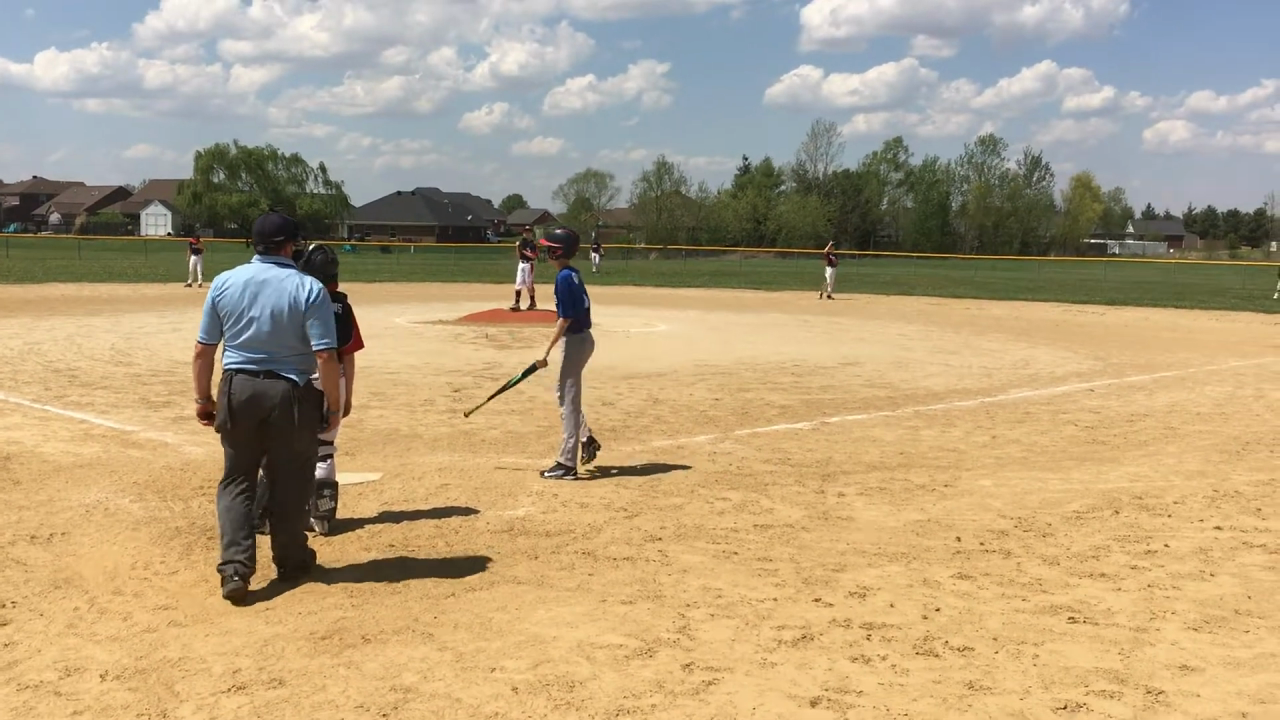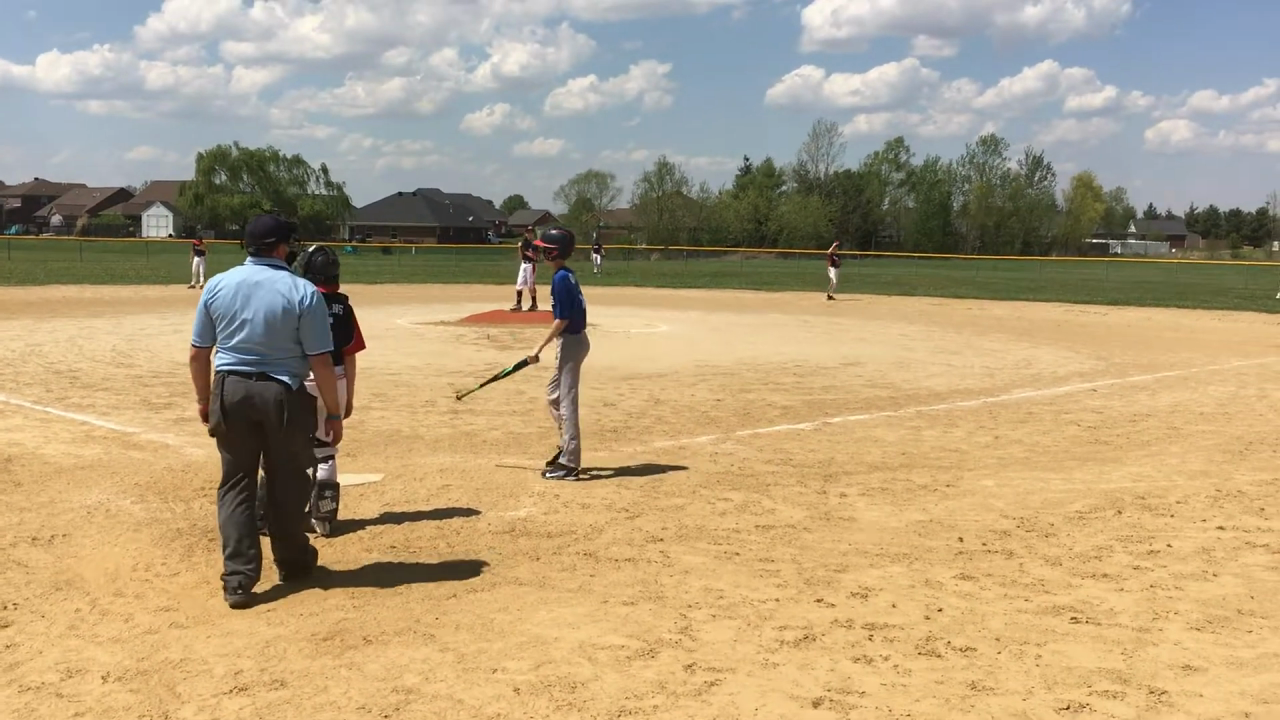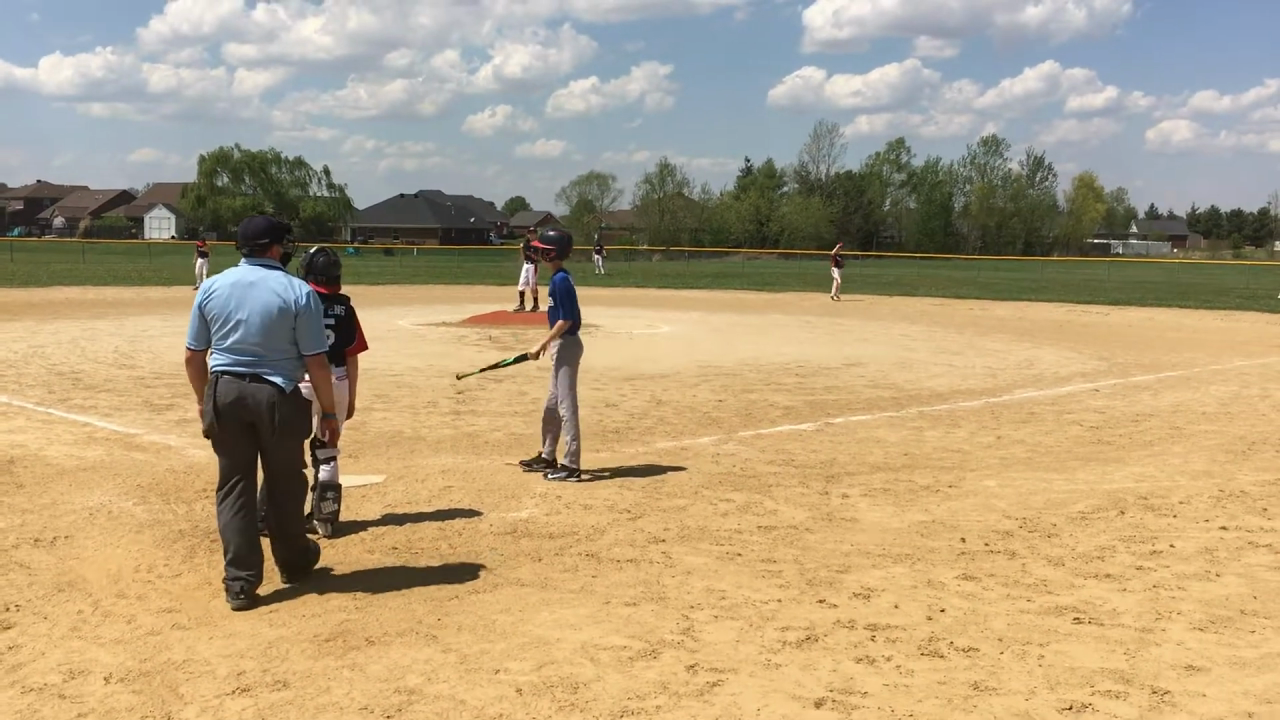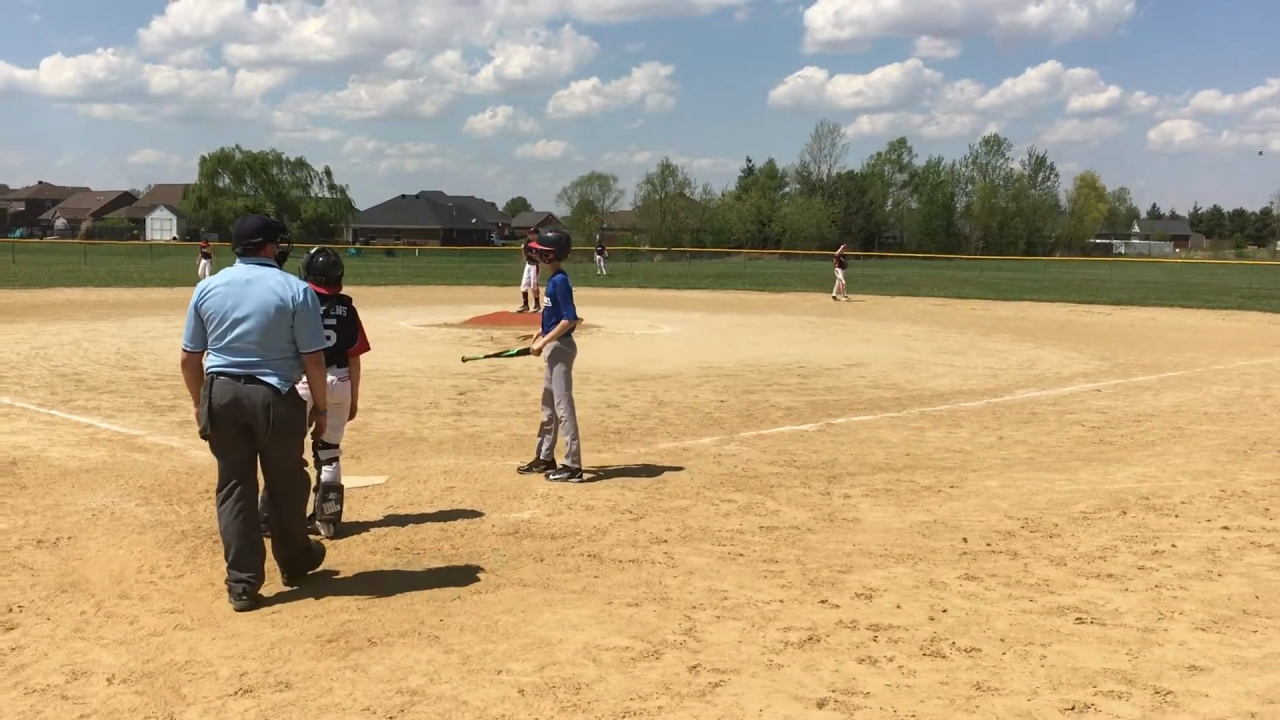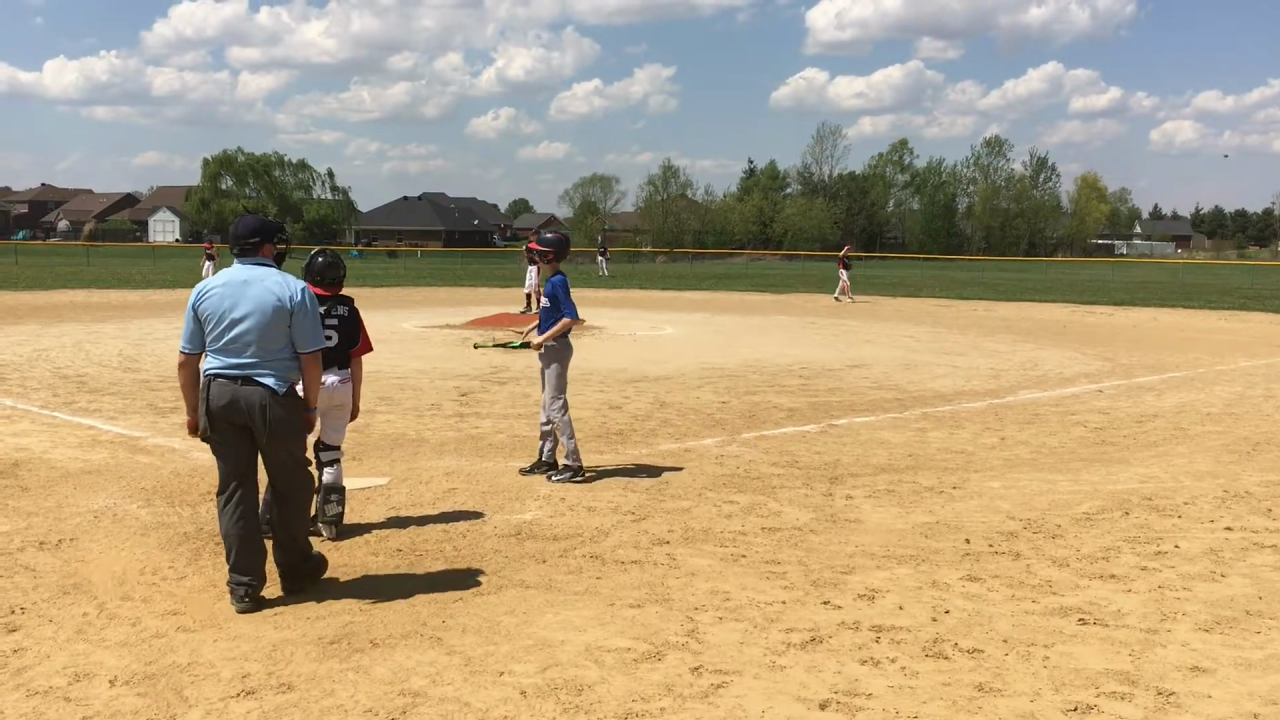
dt=0.1s
person 1, frame 1
left shoulder: (224, 282)
right shoulder: (308, 288)
left elbow: (203, 350)
right elbow: (325, 356)
left wrist: (203, 399)
right wrist: (333, 406)
left hip: (237, 390)
right hip: (289, 393)
left knee: (237, 479)
right knee: (291, 479)
left ankle: (235, 566)
right ankle: (290, 559)
person 1, frame 2
left shoulder: (217, 286)
right shoulder: (303, 292)
left elbow: (198, 353)
right elbow: (320, 361)
left wrist: (204, 399)
right wrist: (333, 413)
left hip: (232, 391)
right hip: (283, 395)
left knee: (236, 484)
right knee: (289, 482)
left ankle: (239, 579)
right ankle: (293, 562)
person 1, frame 3
left shoulder: (211, 287)
right shoulder: (298, 292)
left elbow: (193, 356)
right elbow: (315, 361)
left wrist: (204, 400)
right wrist: (328, 413)
left hip: (226, 393)
right hip: (277, 397)
left knee: (234, 487)
right knee: (286, 483)
left ankle: (240, 582)
right ankle: (294, 561)
person 1, frame 4
left shoulder: (207, 288)
right shoulder: (296, 290)
left elbow: (189, 358)
right elbow: (313, 358)
left wrist: (200, 403)
right wrist: (319, 407)
left hip: (221, 394)
right hip: (274, 396)
left knee: (234, 487)
right knee: (288, 483)
left ankle: (243, 584)
right ankle: (295, 562)
person 1, frame 5
left shoulder: (205, 289)
right shoulder: (294, 289)
left elbow: (186, 361)
right elbow: (310, 359)
left wrist: (193, 410)
right wrist: (310, 406)
left hip: (219, 396)
right hip: (273, 398)
left knee: (234, 490)
right knee: (292, 483)
left ankle: (244, 586)
right ankle: (295, 570)
person 2, frame 1
right shoulder: (342, 307)
right elbow: (348, 356)
right wrist: (347, 395)
right knee: (324, 449)
left ankle: (265, 515)
right ankle: (321, 516)
person 2, frame 2
right shoulder: (343, 308)
right elbow: (349, 357)
right wrist: (349, 396)
left hip: (299, 381)
right hip: (334, 382)
right knee: (325, 451)
left ankle: (265, 516)
right ankle: (322, 517)
person 2, frame 3
right shoulder: (345, 309)
right elbow: (352, 358)
right wrist: (351, 397)
left hip: (300, 382)
right hip: (336, 383)
right knee: (327, 452)
left ankle: (267, 517)
right ankle: (324, 518)
person 2, frame 4
right shoulder: (347, 309)
right elbow: (354, 358)
right wrist: (354, 398)
left hip: (302, 382)
right hip: (338, 383)
right knee: (329, 452)
left ankle: (270, 518)
right ankle: (326, 519)
person 2, frame 5
right shoulder: (349, 310)
right elbow: (356, 359)
right wrist: (356, 399)
right hip: (340, 385)
right knee: (331, 454)
left ankle: (271, 520)
right ankle: (328, 520)
person 3, frame 1
left shoulder: (564, 277)
right shoulder: (574, 274)
left elbow: (565, 318)
left wrist: (547, 352)
left hip: (574, 341)
right hip: (584, 339)
left knee: (568, 401)
right knee: (567, 394)
left ankle: (568, 463)
right ankle: (586, 439)
person 3, frame 2
left shoulder: (561, 278)
right shoulder: (567, 276)
left elbow: (562, 319)
left wrist: (541, 348)
left hip: (571, 342)
right hip: (572, 341)
left knee: (567, 403)
right knee: (555, 395)
left ankle: (570, 464)
right ankle: (567, 449)
person 3, frame 3
left shoulder: (560, 280)
right shoulder: (562, 277)
left elbow: (565, 320)
left wrist: (542, 346)
right wrist: (549, 344)
left hip: (566, 345)
right hip: (565, 344)
left knee: (566, 405)
right knee: (552, 403)
left ankle: (571, 465)
right ankle: (547, 456)
person 3, frame 4
left shoulder: (559, 281)
right shoulder: (554, 279)
left elbow: (570, 319)
left wrist: (544, 341)
right wrist: (540, 337)
left hip: (560, 348)
right hip: (553, 347)
left knee: (563, 406)
right knee: (548, 404)
left ankle: (573, 465)
right ankle: (545, 458)
person 3, frame 5
left shoulder: (557, 282)
right shoulder: (551, 280)
left elbow: (572, 318)
left wrist: (543, 338)
right wrist: (533, 327)
left hip: (556, 348)
right hip: (550, 348)
left knee: (556, 405)
right knee: (548, 405)
left ankle: (574, 464)
right ankle: (547, 459)
